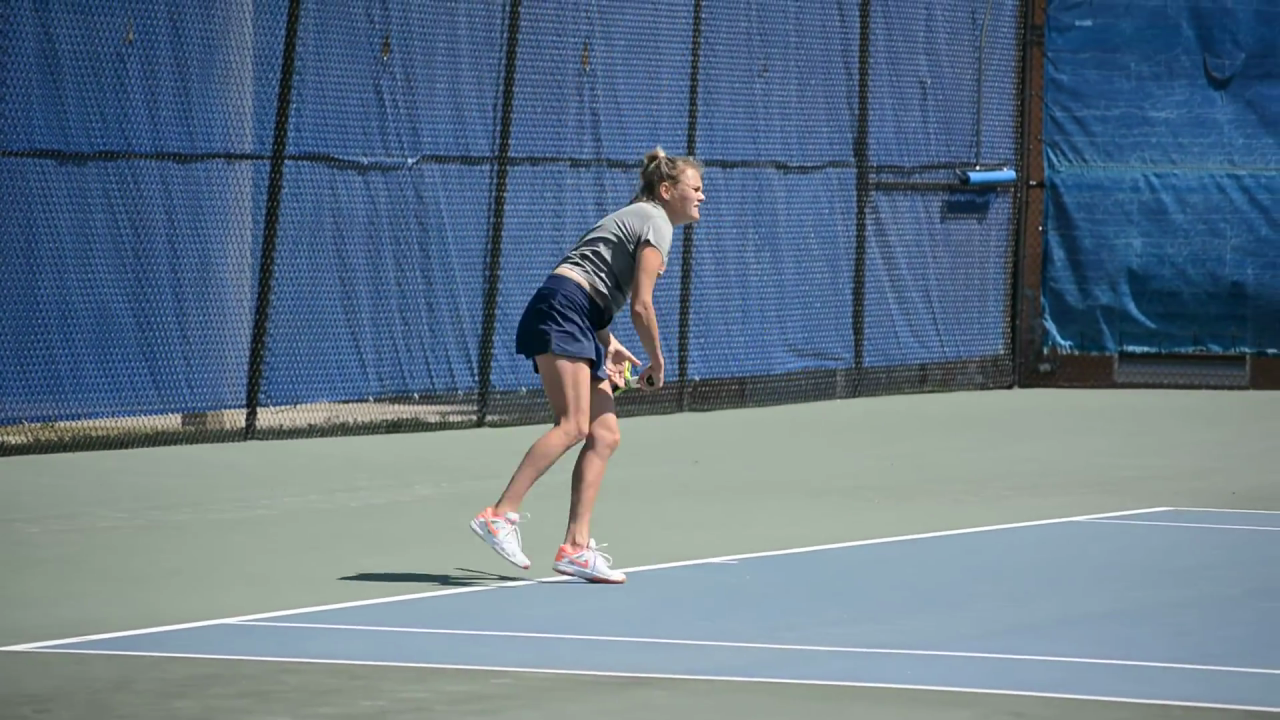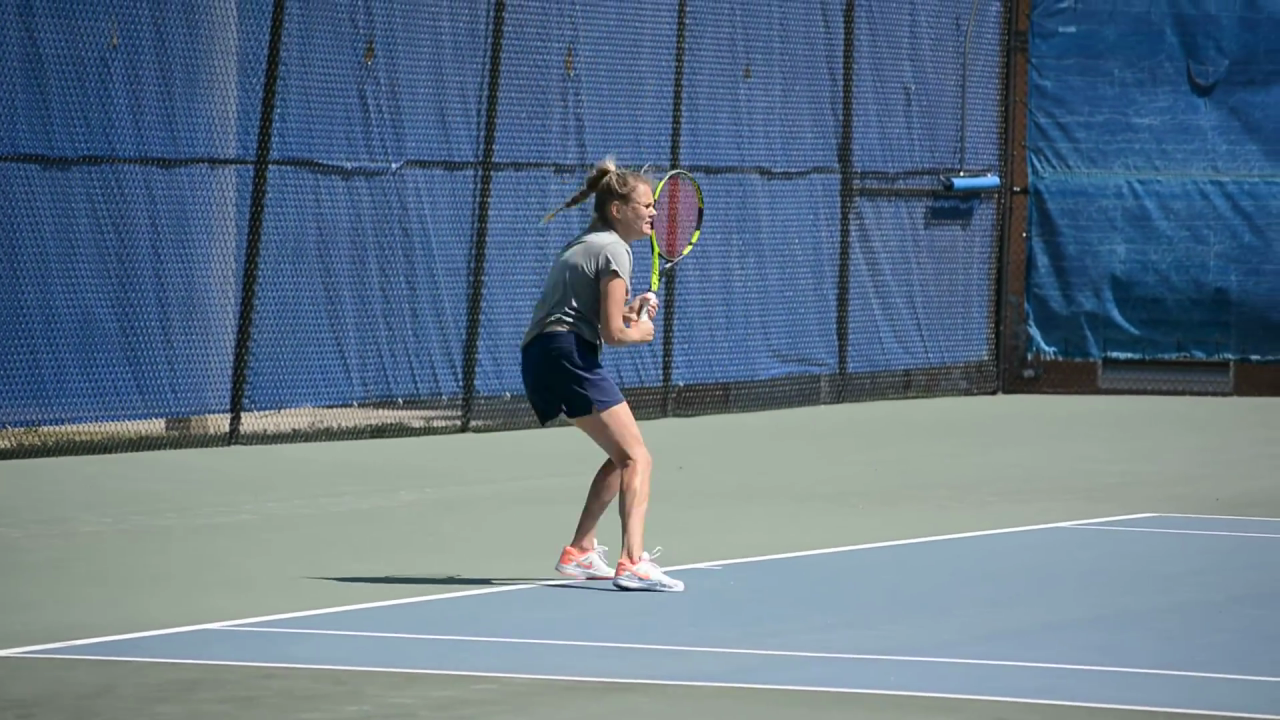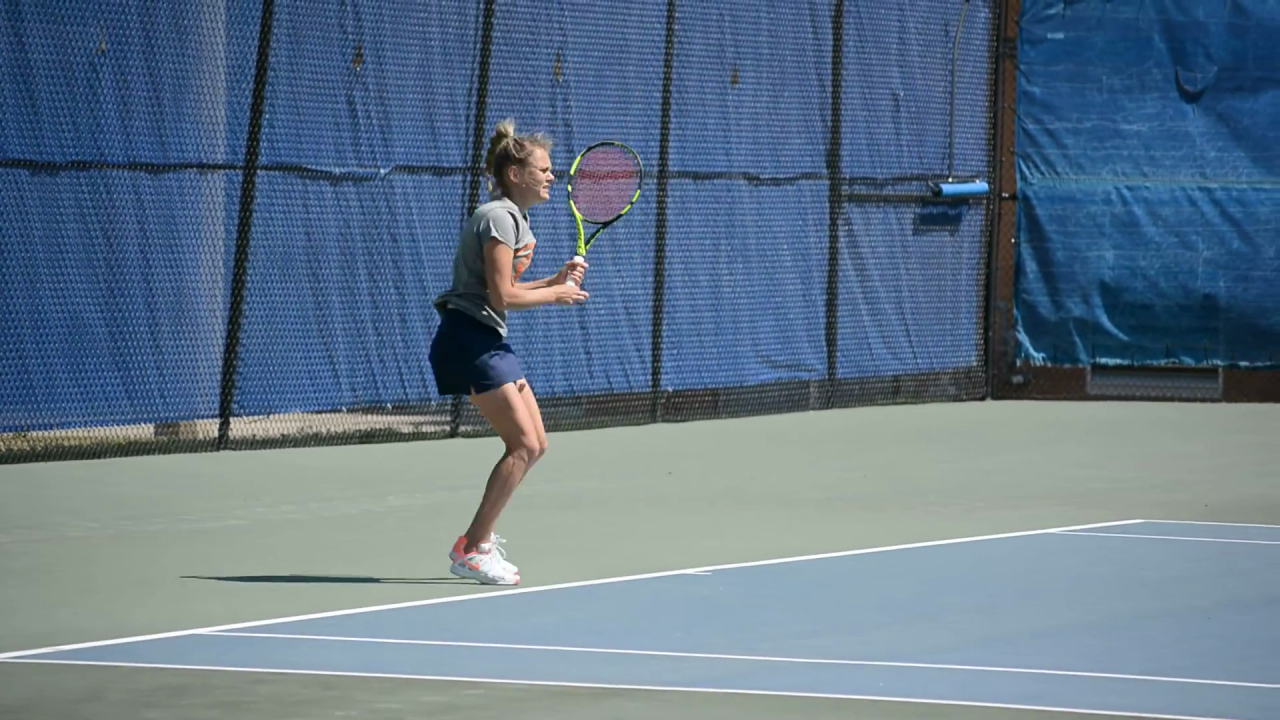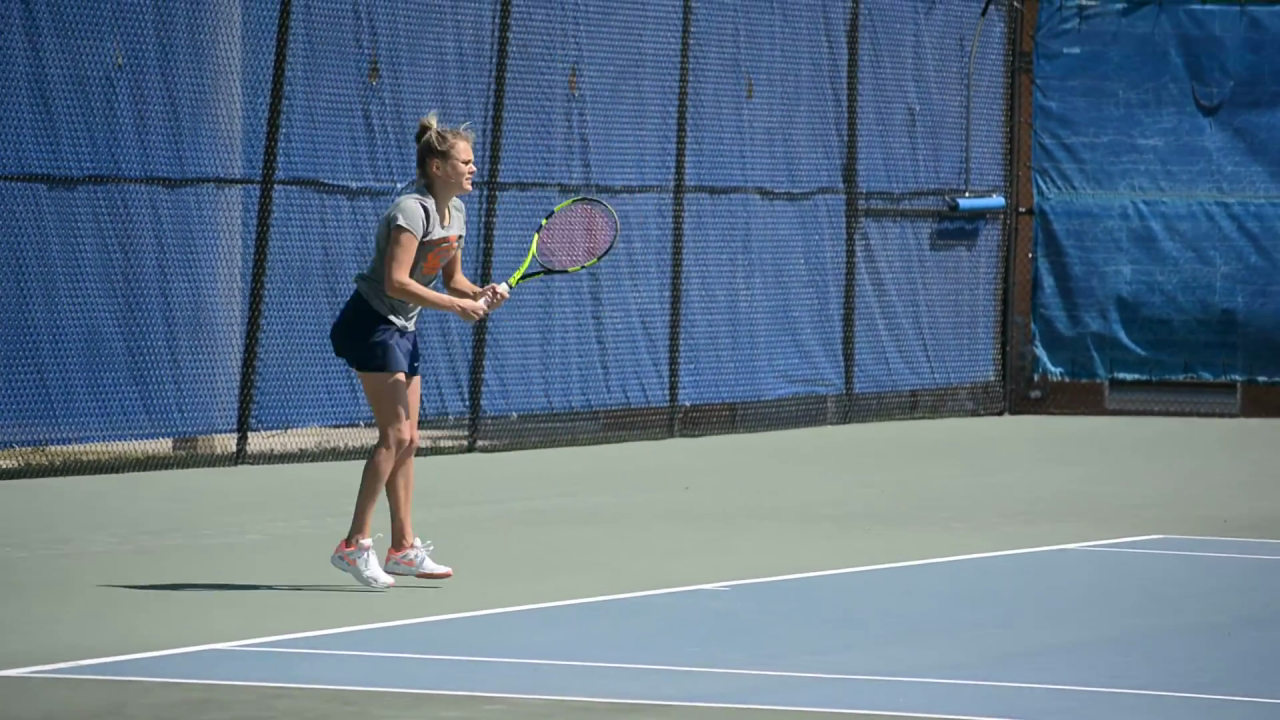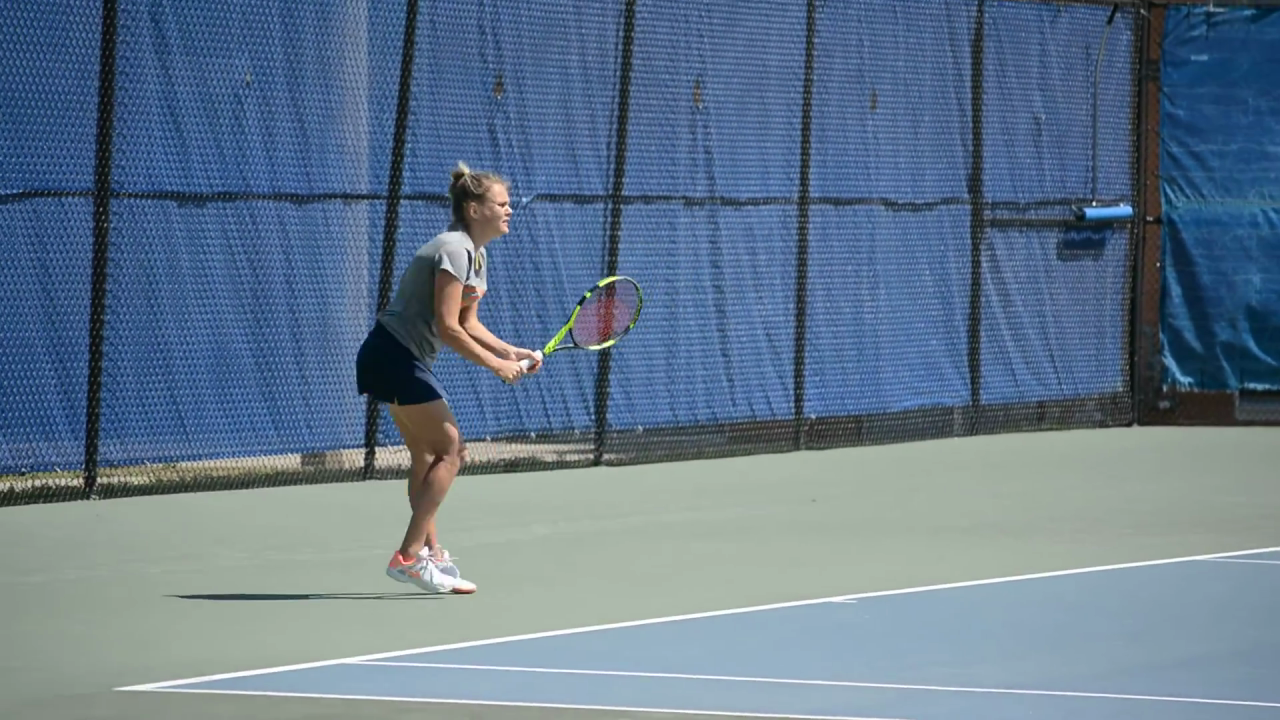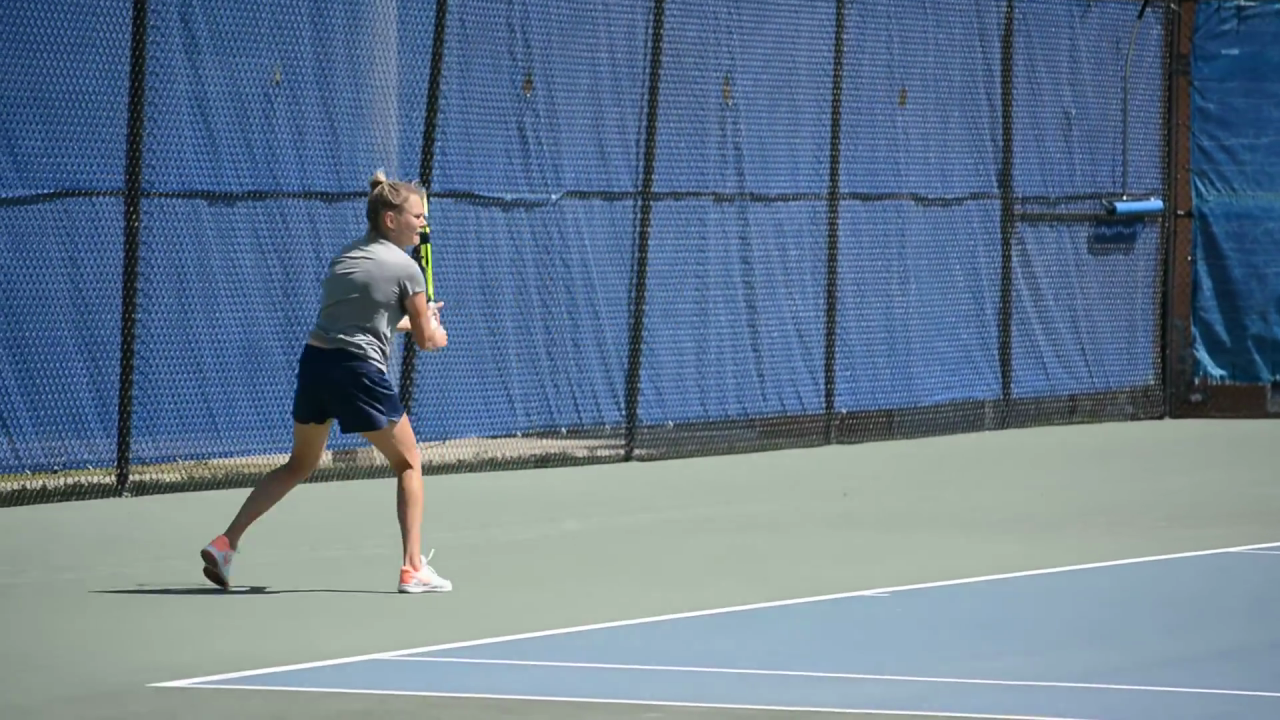
dt=0.3s
person 1, frame 1
left shoulder: (632, 222)
right shoulder: (654, 223)
right elbow: (641, 303)
left wrist: (610, 346)
right wrist: (657, 361)
left hip: (575, 320)
right hip: (562, 312)
left knee: (605, 436)
right knee: (572, 426)
left ankle: (577, 544)
right ankle: (499, 515)
person 1, frame 2
left shoulder: (582, 245)
right shoulder: (614, 250)
right elbow: (615, 333)
left wrist: (629, 311)
right wrist: (642, 331)
left hip: (543, 358)
right hip: (569, 358)
left knee: (624, 456)
right knee: (637, 458)
left ankle: (579, 549)
right ankle: (633, 561)
person 1, frame 3
left shoulder: (515, 217)
right shoulder: (495, 217)
right elbow: (502, 297)
left wrist: (558, 280)
right wrist: (555, 294)
left hip: (490, 342)
right hip: (468, 338)
left knee: (533, 445)
right knee: (526, 443)
left ankle: (474, 544)
right ankle: (474, 549)
person 1, frame 4
left shoulder: (456, 210)
right shoulder: (409, 208)
left elbow: (453, 280)
right elbow: (397, 283)
left wrist: (482, 295)
right wrist: (456, 306)
left hip: (402, 328)
right hip: (373, 323)
left knee: (406, 442)
right knee: (397, 435)
left ankle: (403, 549)
right ankle: (355, 544)
person 1, frame 5
left shoulder: (473, 253)
right shoulder: (454, 252)
left elbow: (467, 326)
right elbow: (448, 327)
left wrist: (515, 352)
right wrist: (495, 365)
left hip: (388, 355)
right hip: (396, 356)
left knee: (426, 459)
right knee: (451, 449)
left ankle: (427, 557)
right ankle: (413, 553)
person 1, frame 6
left shoulder: (344, 256)
right shoulder: (405, 269)
right elbow: (426, 336)
left wrist: (408, 323)
right wrist: (436, 334)
left hip: (314, 367)
right hip: (357, 375)
left knee: (299, 467)
right knee: (409, 465)
left ankle: (224, 545)
right ankle: (414, 568)
